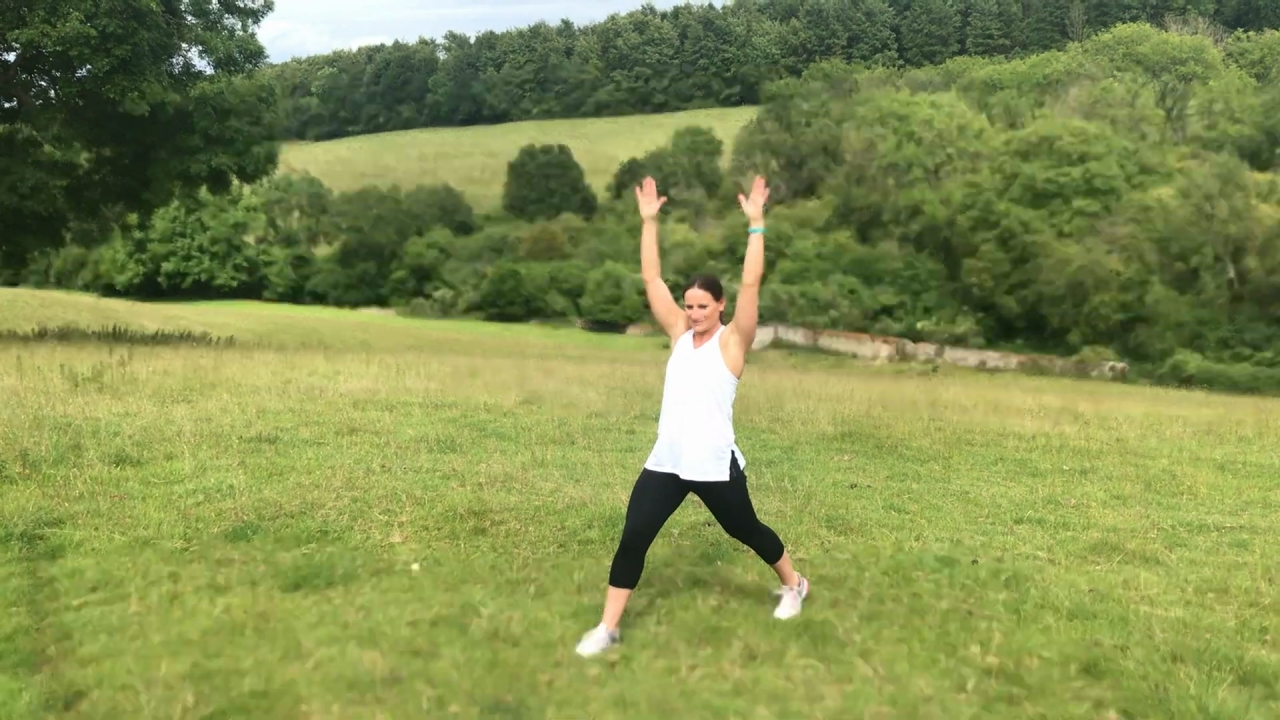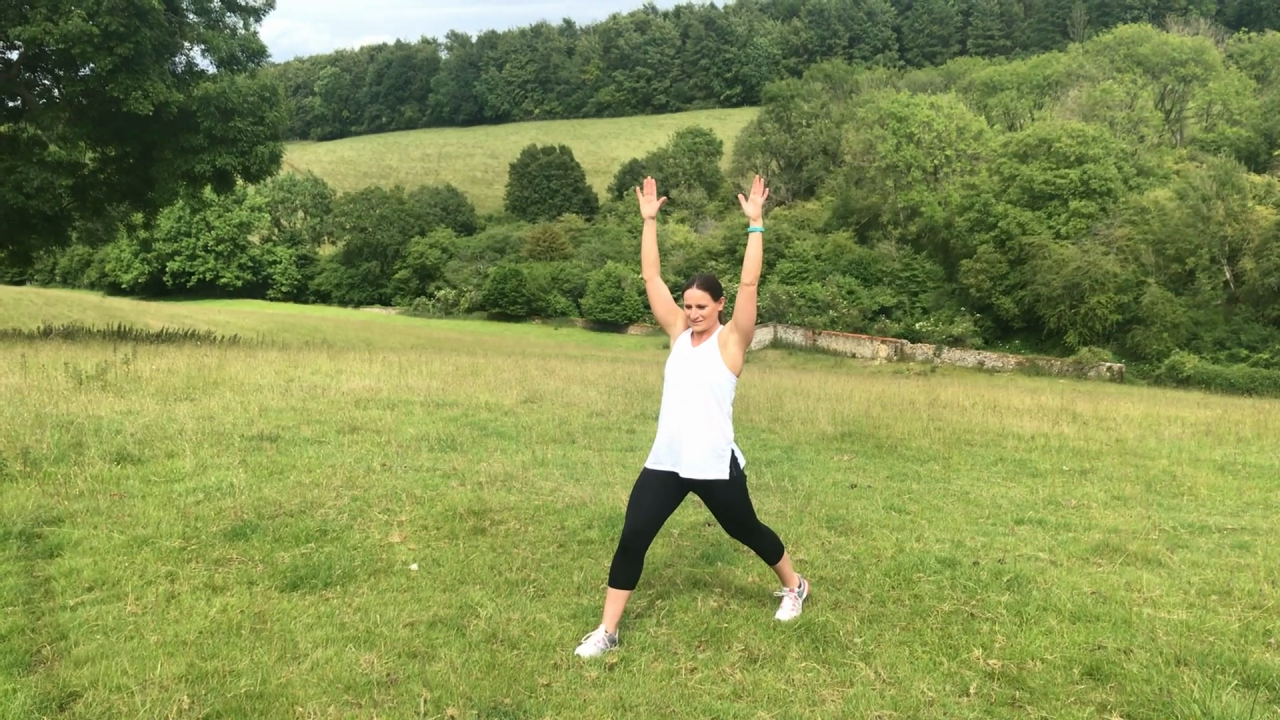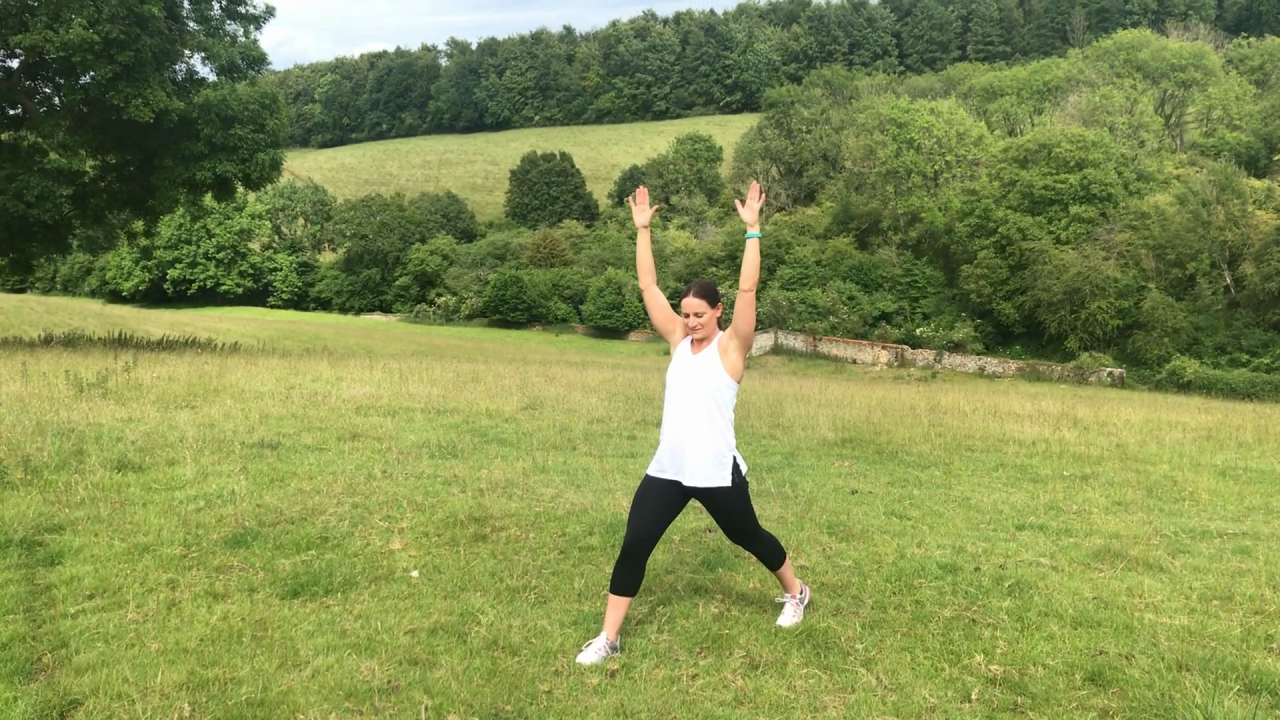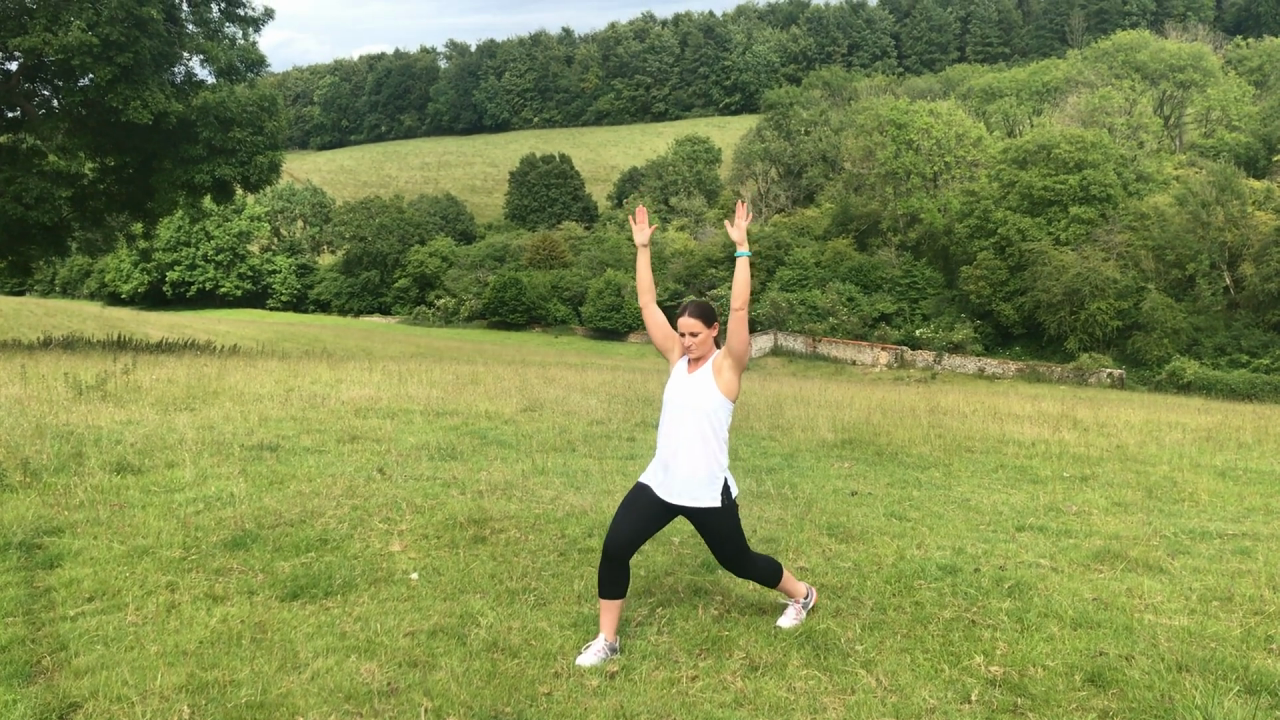
dt=0.7s
person 1, frame 1
left shoulder: (732, 341)
right shoulder: (679, 333)
left elbow: (751, 284)
right elbow: (651, 278)
left wrist: (756, 224)
right wrist: (649, 221)
left hip: (715, 466)
right hip: (666, 463)
left knee: (747, 531)
right knee: (632, 540)
left ankle: (794, 585)
right ankle: (608, 629)
person 1, frame 2
left shoulder: (731, 340)
right shoulder: (679, 332)
left elbow: (749, 283)
right elbow: (652, 277)
left wrist: (755, 223)
right wrist: (649, 220)
left hip: (716, 465)
right hip: (666, 462)
left knee: (747, 531)
right knee: (631, 540)
left ankle: (794, 586)
right ankle: (607, 631)
person 1, frame 3
left shoulder: (731, 347)
right shoulder: (678, 340)
left elbow: (747, 289)
right elbow: (648, 285)
left wrist: (752, 229)
right wrist: (643, 229)
left hip: (717, 472)
right hip: (668, 469)
left knee: (750, 537)
right knee: (633, 547)
left ankle: (796, 591)
right ankle: (607, 637)
person 1, frame 4
left shoulder: (726, 366)
right shoulder: (677, 357)
left elbow: (739, 307)
right elbow: (647, 303)
left wrist: (741, 248)
right wrist: (642, 247)
left hip: (707, 490)
right hip: (659, 483)
left knee: (738, 562)
right knee: (615, 548)
left ankle: (800, 594)
right ankle: (607, 639)
